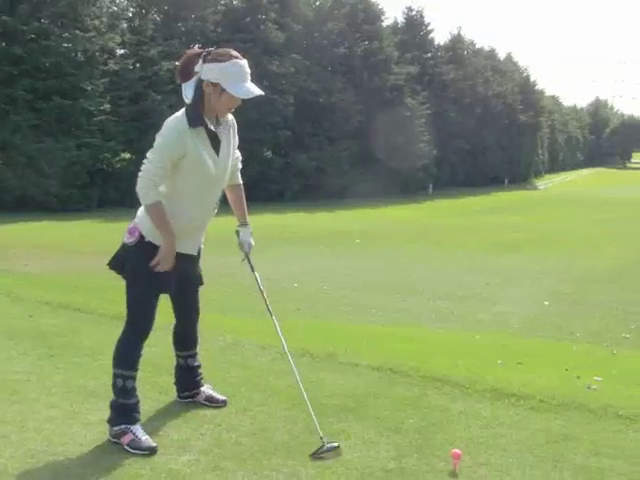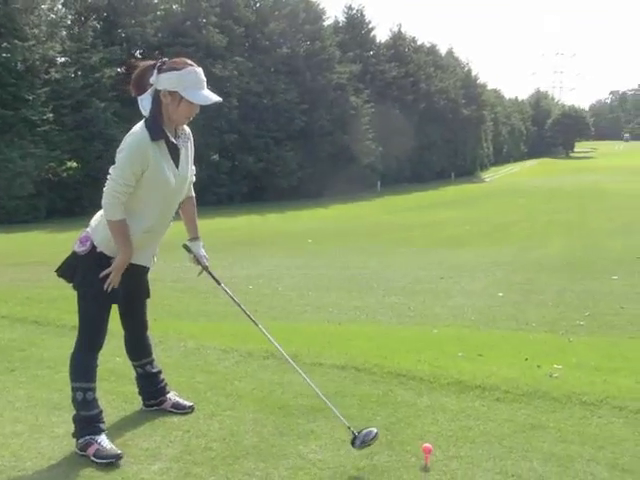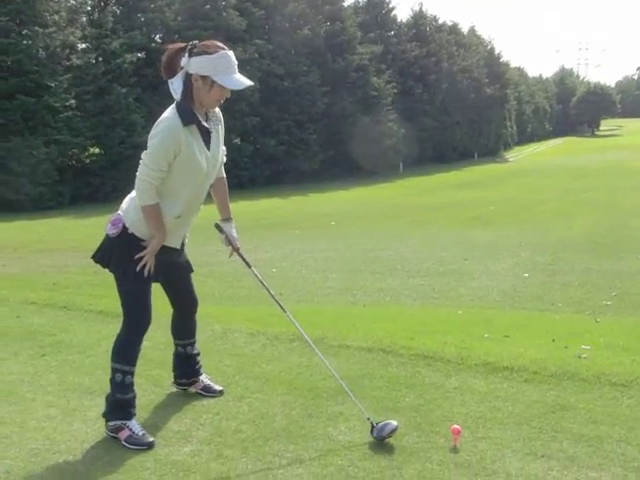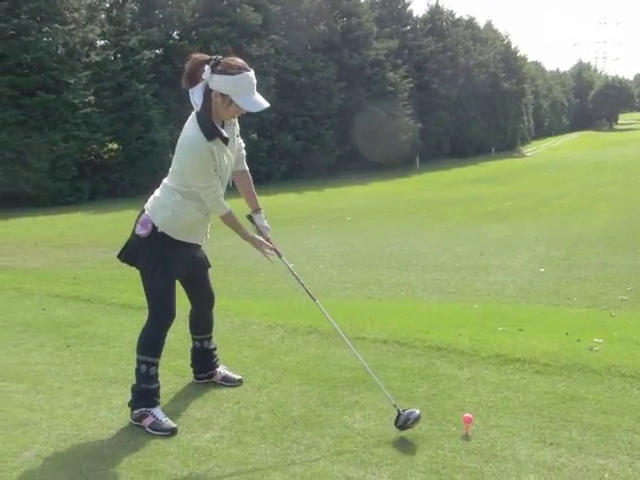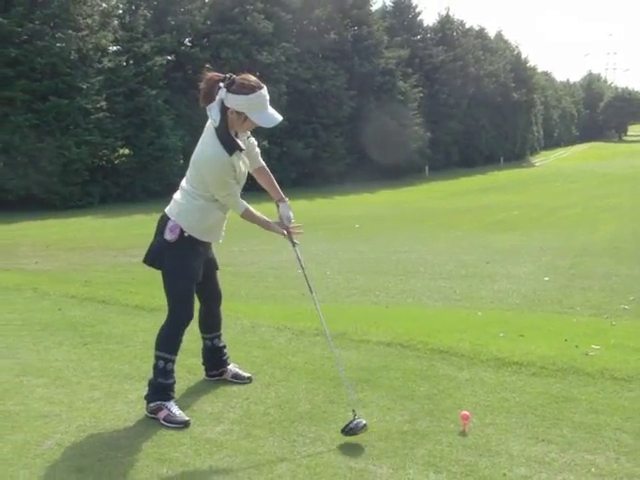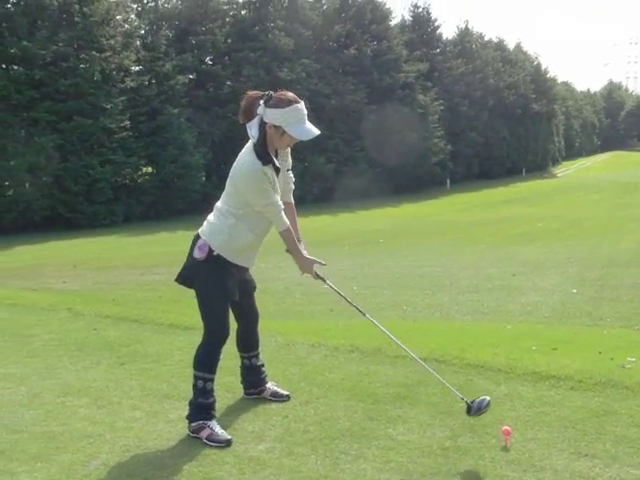
dt=0.5s
person 1, frame 1
left shoulder: (228, 126)
right shoulder: (179, 129)
left elbow: (232, 178)
right elbow: (146, 186)
left wrist: (244, 226)
right wrist: (167, 241)
left hip: (189, 244)
right hip: (153, 243)
left knee: (188, 317)
right knee: (139, 326)
left ankle: (190, 386)
right ankle: (122, 419)
person 1, frame 2
left shoulder: (185, 137)
right shoulder: (140, 142)
left elbow: (185, 193)
right elbow: (112, 202)
left wrist: (195, 241)
right wrist: (124, 255)
left hip: (139, 255)
right hip: (105, 253)
left knee: (137, 328)
right knee: (91, 338)
left ankle: (154, 394)
right ankle: (88, 431)
person 1, frame 3
left shoulder: (214, 118)
right shoulder: (171, 127)
left elbow: (217, 172)
right elbow: (145, 187)
left wrist: (227, 222)
right wrist: (157, 240)
left hip: (170, 236)
right hip: (136, 235)
left knee: (187, 305)
right knee: (138, 320)
left ankle: (188, 375)
right ankle: (118, 415)
person 1, frame 4
left shoulder: (226, 121)
right shoulder: (197, 141)
left elbow: (239, 168)
right elbow: (215, 203)
left wrist: (259, 215)
right wrist: (250, 238)
left hip: (187, 233)
right hip: (161, 233)
left knee: (204, 301)
right knee: (162, 314)
left ankle: (205, 367)
right ankle: (143, 404)
person 1, frame 5
left shoulder: (235, 128)
right shoulder: (216, 156)
left elbow: (257, 164)
right elbow: (234, 204)
left wrist: (282, 203)
right wrist: (272, 227)
left hip: (198, 233)
right hip: (182, 234)
left knee: (212, 299)
right knee: (181, 312)
left ankle: (216, 365)
right ankle: (159, 397)
person 1, frame 6
left shoulder: (279, 151)
right shoulder: (251, 168)
left elbow: (287, 200)
right elbow: (276, 217)
left wrist: (300, 246)
right wrist: (299, 256)
left hip: (236, 255)
right hip: (214, 255)
left knee: (249, 319)
right knee: (217, 332)
left ankle: (255, 383)
right ankle: (200, 416)
